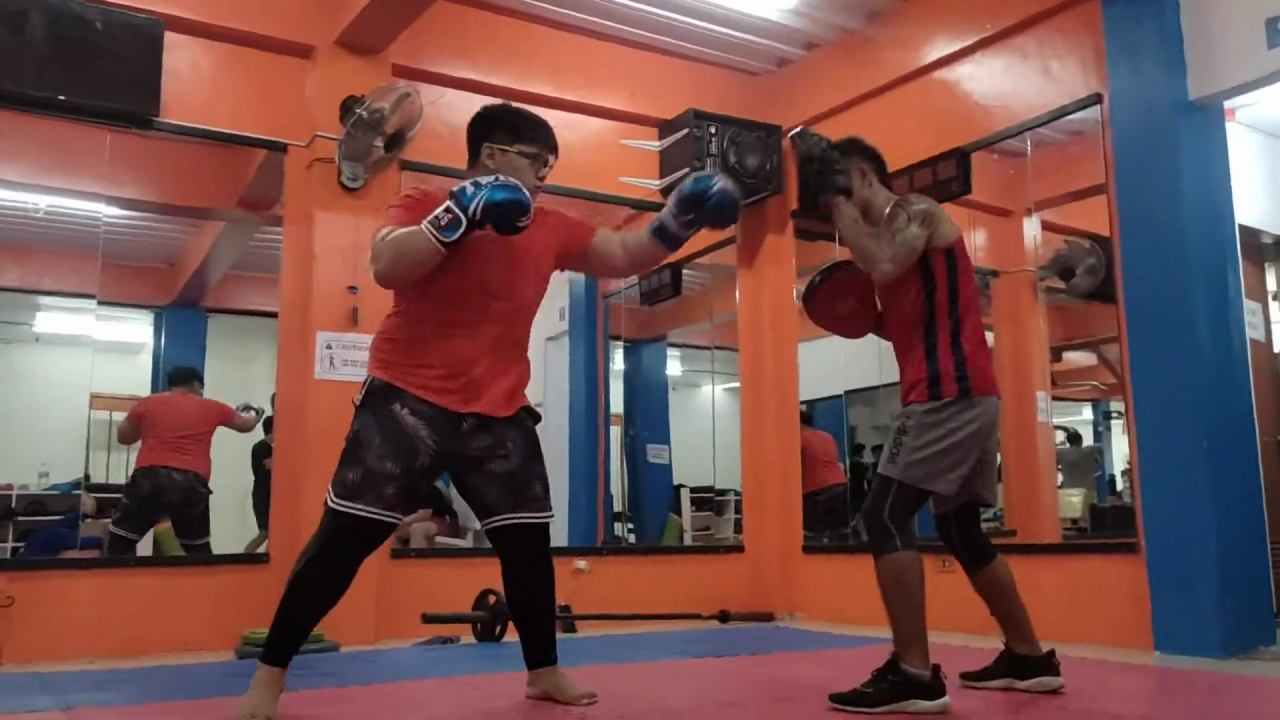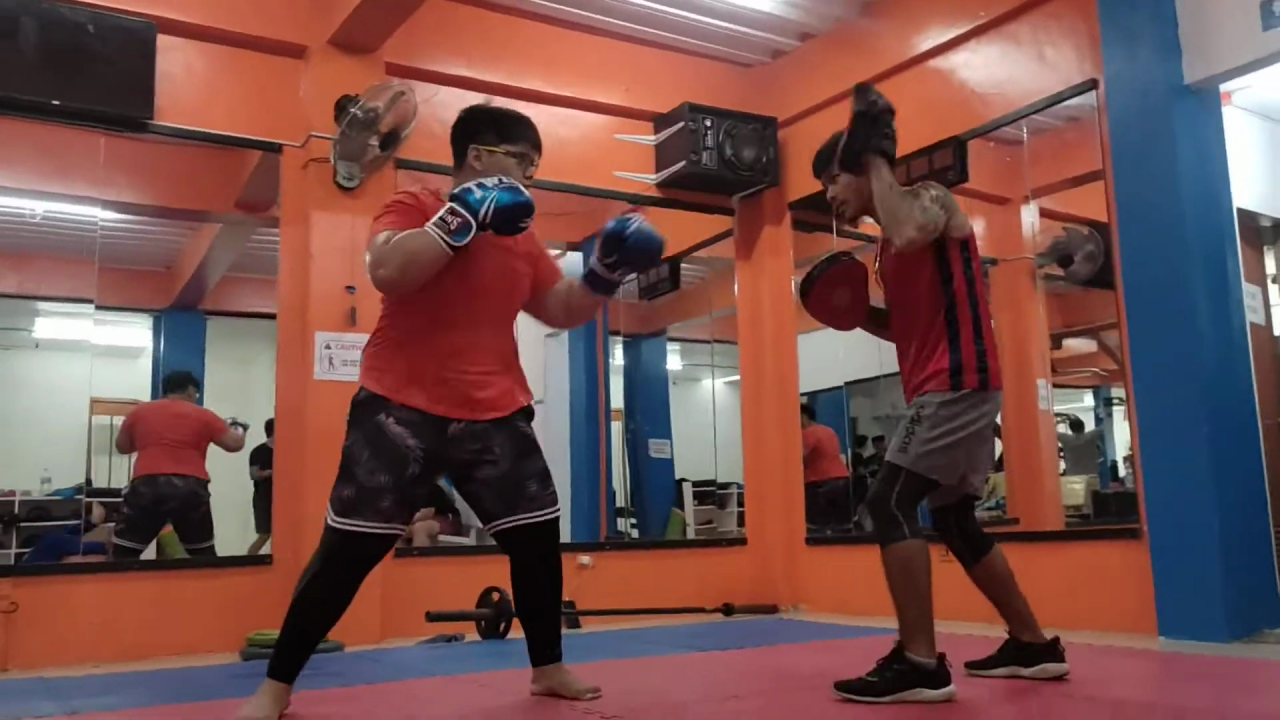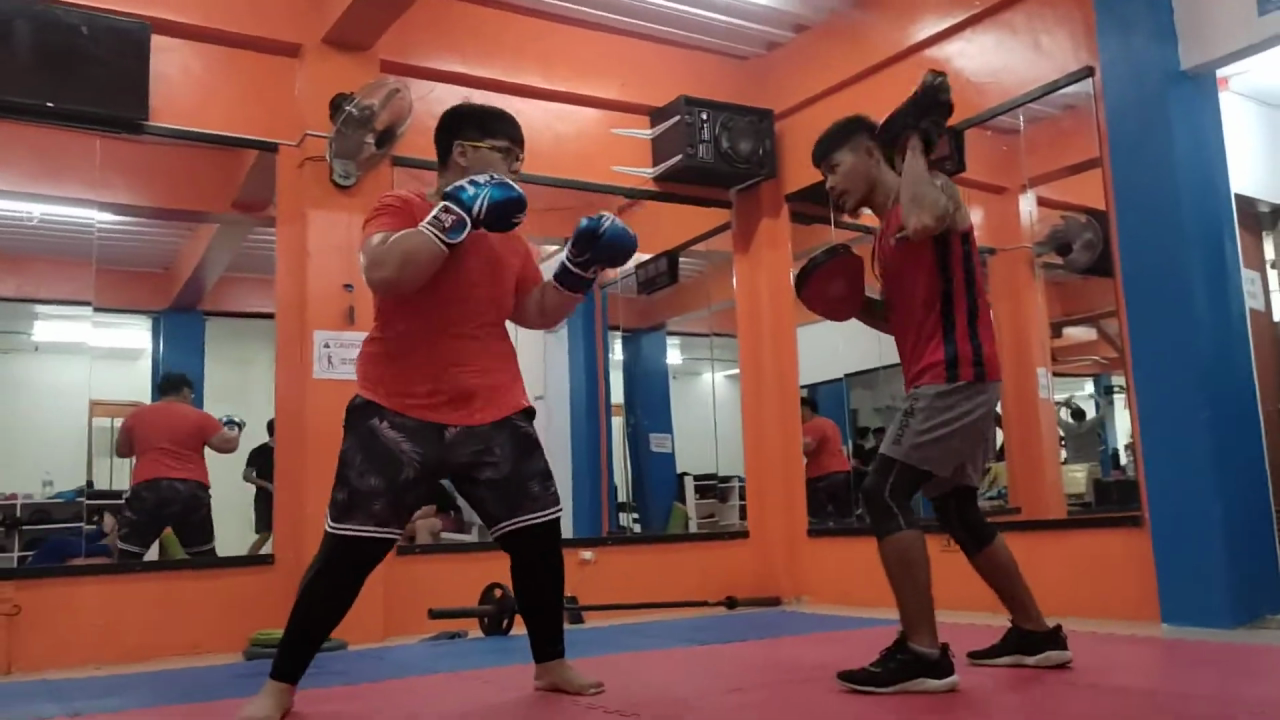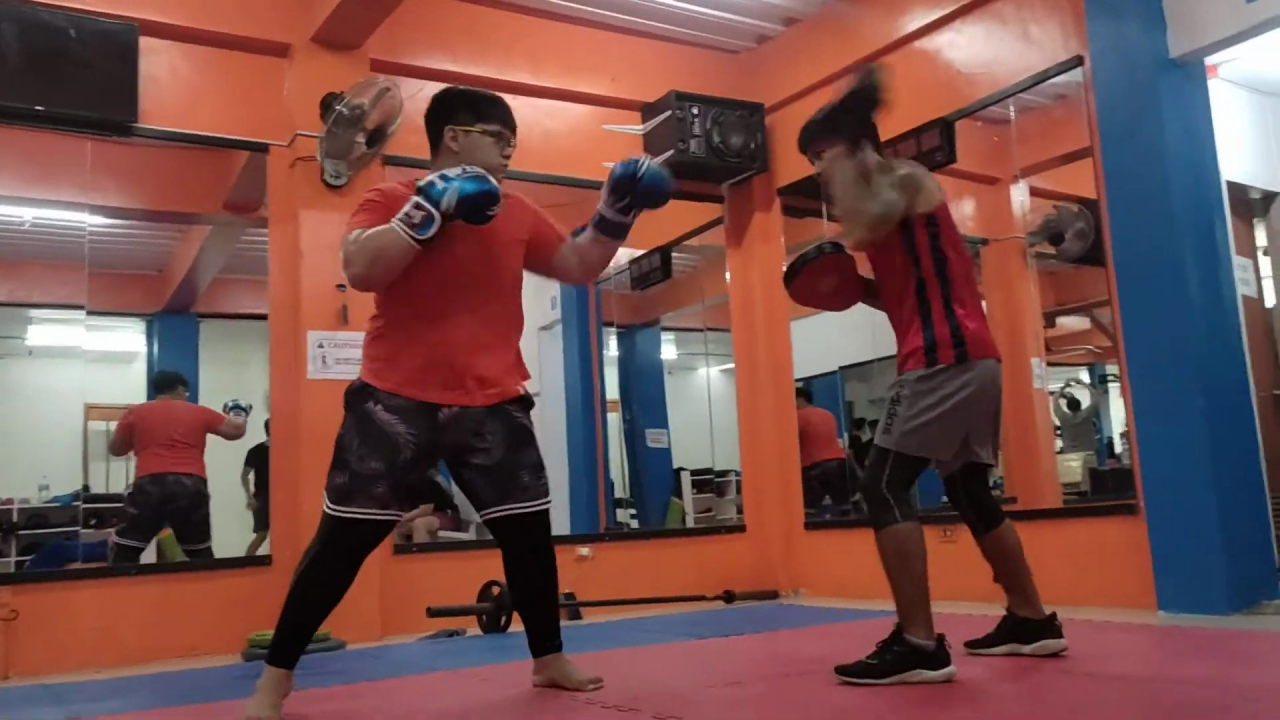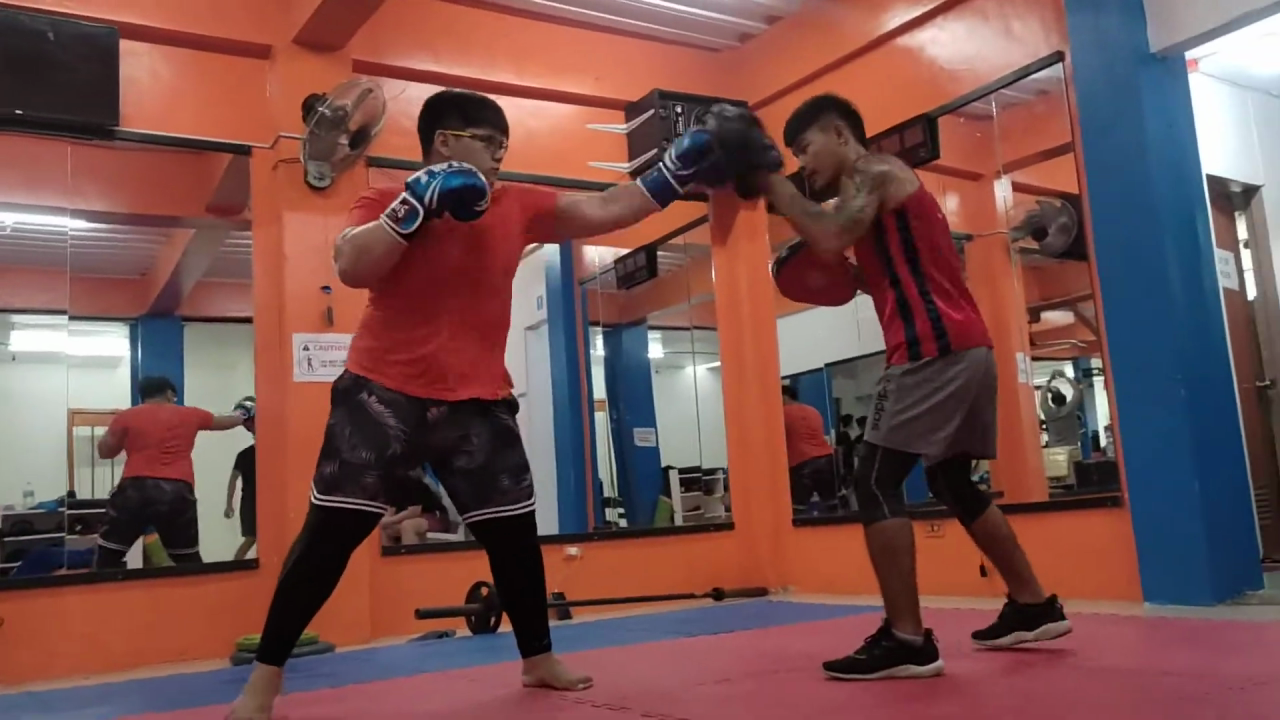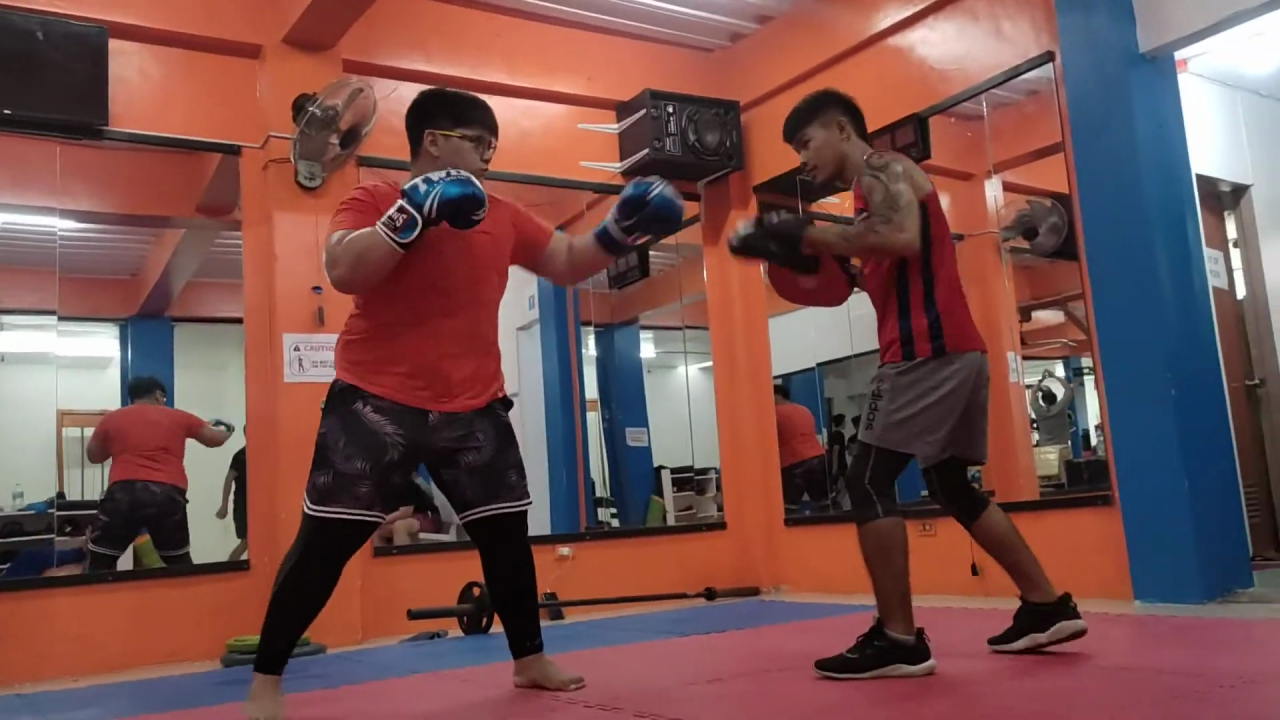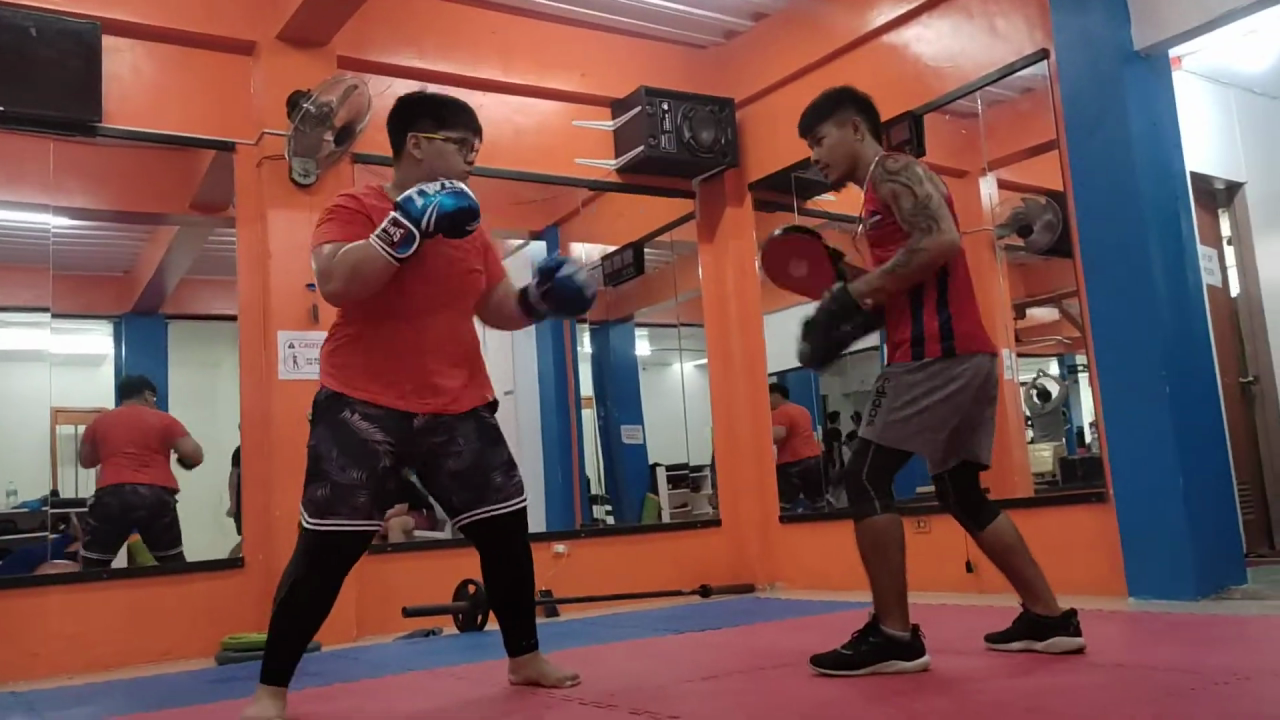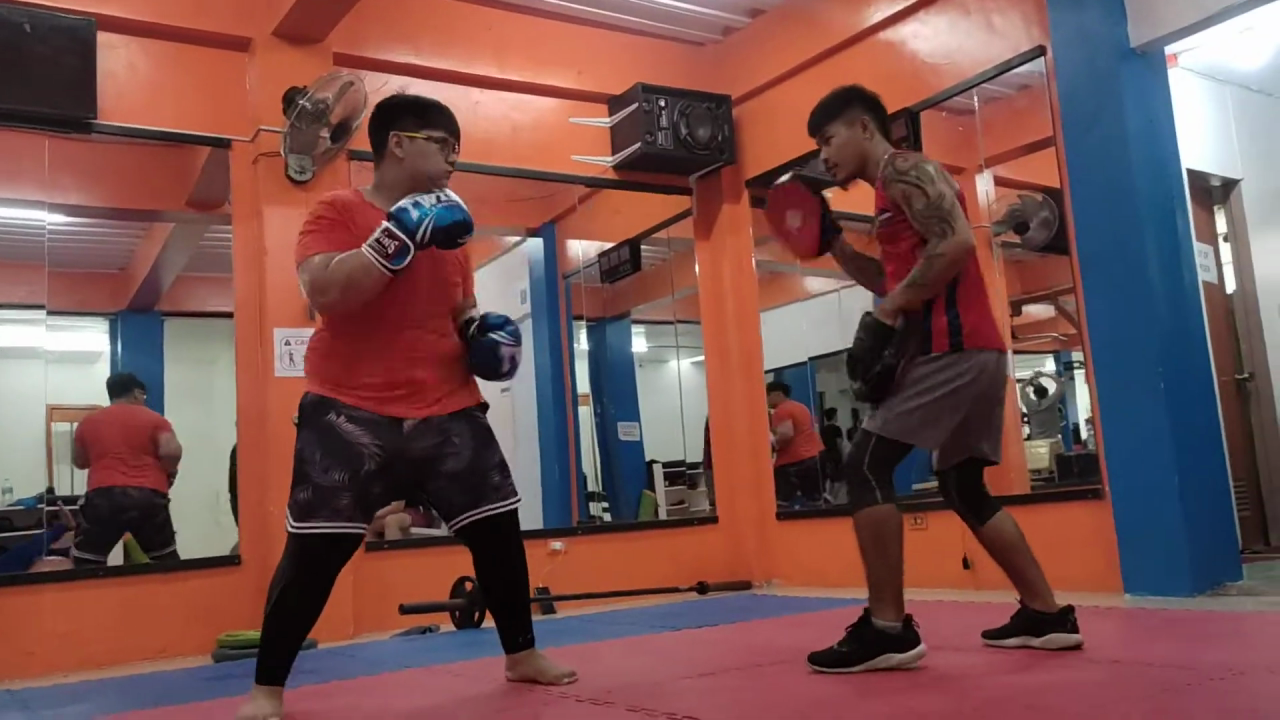
dt=0.1s
person 1, frame 1
left shoulder: (548, 230)
right shoulder: (424, 202)
left elbow: (623, 257)
right elbow: (387, 267)
left wrist: (682, 218)
right wrist: (460, 212)
left hip: (498, 414)
right hip: (408, 400)
left knee: (528, 541)
right knee: (348, 533)
person 1, frame 2
left shoulder: (523, 238)
right shoulder: (414, 206)
left elbow: (561, 312)
right elbow: (388, 272)
left wrist: (609, 262)
right wrist: (463, 216)
left hip: (496, 416)
right hip: (403, 410)
left knee: (538, 537)
right knee: (351, 547)
left ankle: (549, 669)
person 1, frame 3
left shoulder: (508, 239)
right shoulder: (402, 209)
left elbow: (539, 313)
right elbow: (384, 274)
left wrist: (583, 261)
right wrist: (455, 215)
left hip: (494, 418)
right hip: (396, 415)
left knee: (539, 536)
right knee: (350, 551)
left ankle: (551, 665)
person 1, frame 4
left shoulder: (515, 213)
right shoulder: (404, 197)
left elbow: (579, 266)
right elbow: (362, 270)
left wrist: (623, 205)
right wrist: (434, 204)
left hip: (491, 405)
right hip: (396, 398)
left knee: (526, 532)
right knee: (347, 538)
left ankle: (550, 660)
person 1, frame 5
left shoulder: (517, 208)
right shoulder: (383, 199)
left elbow: (604, 210)
right elbow: (352, 267)
left wrist: (675, 174)
right wrist: (417, 203)
left hip: (476, 402)
right hip: (382, 393)
left knee: (512, 531)
right knee: (333, 526)
left ankle: (538, 659)
person 1, frame 6
left shoulder: (499, 213)
right shoulder: (370, 200)
left elbow: (571, 261)
right elbow: (345, 272)
left wrist: (627, 224)
right wrist: (414, 209)
left hip: (470, 406)
right hip: (375, 400)
left knee: (505, 531)
right knee: (329, 535)
left ankle: (530, 660)
person 1, frame 7
left shoulder: (468, 224)
right shoulder: (353, 206)
left elbow: (495, 308)
right elbow: (337, 285)
left wrist: (542, 296)
right wrist: (407, 223)
left hip: (457, 409)
right hip: (362, 405)
left knee: (507, 526)
right knee: (331, 544)
left ankle: (526, 658)
person 1, frame 8
left shoulder: (450, 218)
right shoulder: (338, 212)
right elbow: (326, 292)
left wrist: (482, 335)
right wrist: (400, 234)
left hip: (447, 411)
right hip: (349, 411)
left knee: (498, 528)
right knee: (318, 547)
left ankle: (523, 657)
person 2, frame 1
left shoulder: (918, 211)
right shoulder: (897, 234)
left elbow: (882, 267)
left wrist: (834, 203)
left hip: (950, 393)
right hip: (964, 397)
left knee: (884, 514)
right knee: (958, 529)
left ankle: (916, 675)
right ankle: (1030, 657)
person 2, frame 2
left shoulder: (929, 197)
right shoulder: (889, 241)
left elbow: (911, 236)
left wrist: (874, 163)
right wrist: (858, 312)
left hip: (959, 383)
right hip: (949, 387)
left knee: (891, 502)
right knee: (953, 520)
left ankle: (921, 665)
right ankle: (1032, 646)
person 2, frame 3
left shoulder: (932, 188)
right shoulder: (887, 226)
left elbow: (921, 221)
left wrist: (914, 141)
right wrist: (853, 303)
left hip: (955, 376)
right hip: (941, 380)
left knee: (885, 495)
right knee: (957, 510)
left ankle: (924, 653)
right ankle: (1036, 633)
person 2, frame 4
left shoulder: (904, 179)
right shoulder: (889, 196)
left elbow: (856, 224)
left wrist: (844, 160)
right wrist: (852, 288)
left hip: (946, 359)
right hip: (972, 358)
left knee: (883, 482)
right knee: (969, 491)
left ankle: (918, 644)
right ankle: (1033, 620)
person 2, frame 5
left shoulder: (875, 171)
right shoulder: (878, 190)
left elbow: (827, 239)
left wrist: (768, 176)
left hip: (934, 352)
right hip: (966, 349)
left knee: (874, 480)
right knee: (951, 480)
left ankle: (907, 639)
right ankle: (1033, 605)
person 2, frame 6
left shoulder: (882, 169)
right shoulder: (883, 182)
left elbow: (901, 239)
left wrist: (802, 231)
right wrist: (848, 278)
left hip: (927, 351)
right hip: (959, 349)
left knee: (869, 481)
right knee: (953, 486)
left ankle: (900, 639)
right ankle: (1048, 606)
person 2, frame 7
left shoulder: (897, 174)
right shoulder: (887, 189)
left elbow: (941, 243)
left wrist: (861, 290)
right wrist: (855, 284)
left hip: (935, 352)
right hip: (969, 352)
left knee: (866, 475)
right knee: (958, 489)
left ankle: (895, 635)
right ankle: (1049, 617)
person 2, frame 8
left shoulder: (908, 170)
right shoulder: (894, 191)
left elbow: (956, 244)
right elbow: (890, 276)
left wrist: (887, 313)
right wrist: (831, 242)
left hip: (945, 348)
right hip: (980, 350)
left knee: (867, 466)
right knee: (962, 486)
left ankle: (887, 626)
right ankle: (1047, 614)
person 3, frame 1
left shoulder: (147, 403)
right shoulder: (210, 408)
left elbow: (124, 437)
right elbow: (246, 424)
right wrist: (253, 415)
left hip: (149, 478)
right hip: (190, 484)
left knee: (119, 545)
right knee: (199, 551)
person 3, frame 2
left shoulder: (139, 412)
right shoulder: (203, 416)
left elbow: (122, 447)
right elbow: (235, 444)
right wrist: (239, 428)
left hip: (147, 486)
right hip: (191, 489)
left knee: (124, 554)
right knee: (204, 554)
person 3, frame 3
left shoulder: (136, 416)
right shoulder: (199, 417)
left elbow: (122, 451)
right elbow: (228, 444)
right wrist: (234, 427)
left hip: (148, 491)
right hip: (191, 492)
left knee: (127, 557)
right knee: (205, 557)
person 3, frame 4
left shoulder: (136, 413)
right shoulder: (199, 413)
left elbow: (116, 449)
right elbow: (235, 430)
right wrist: (240, 411)
left hip: (150, 487)
right hip: (191, 488)
left knee: (123, 554)
right knee: (201, 555)
person 3, frame 5
left shoulder: (127, 417)
right shoulder: (189, 415)
left elbow: (105, 451)
right elbow: (225, 422)
right wrist: (243, 413)
left hip: (134, 490)
right hip: (176, 492)
left knee: (107, 558)
right knee: (189, 560)
person 3, frame 6
left shoulder: (112, 419)
right shoulder: (178, 418)
left elbow: (94, 456)
right elbow: (215, 438)
right wrist: (225, 429)
left hip: (123, 493)
right hip: (168, 495)
left knee: (99, 563)
right knee: (180, 561)
person 3, frame 7
left shoulder: (100, 422)
right shoulder: (164, 420)
left elbow: (86, 461)
right elbow: (194, 454)
right wrist: (185, 460)
left hip: (111, 496)
right hip: (157, 496)
left knee: (93, 566)
right knee: (173, 561)
person 3, frame 8
left shoulder: (89, 421)
right shoulder: (152, 418)
left elbow: (80, 462)
right elbow: (172, 452)
right wrist: (169, 473)
left hip: (102, 497)
right hip: (148, 497)
left knee: (85, 566)
right knee: (168, 560)
